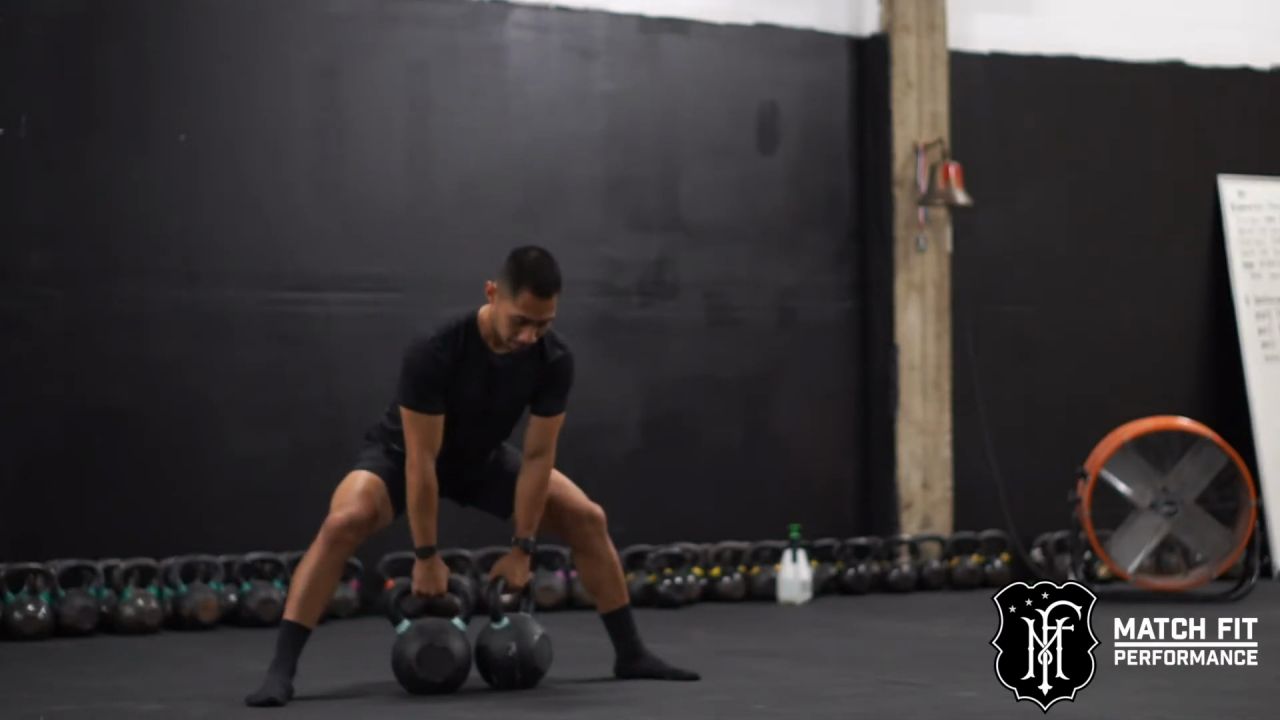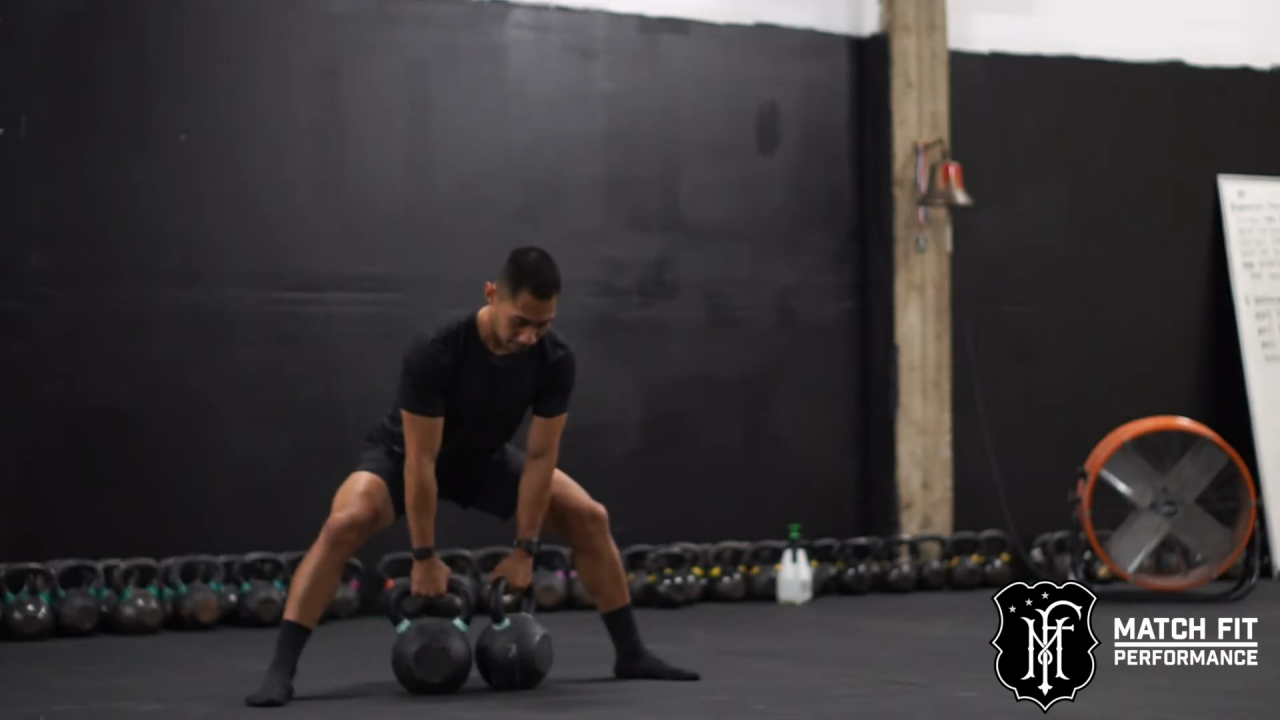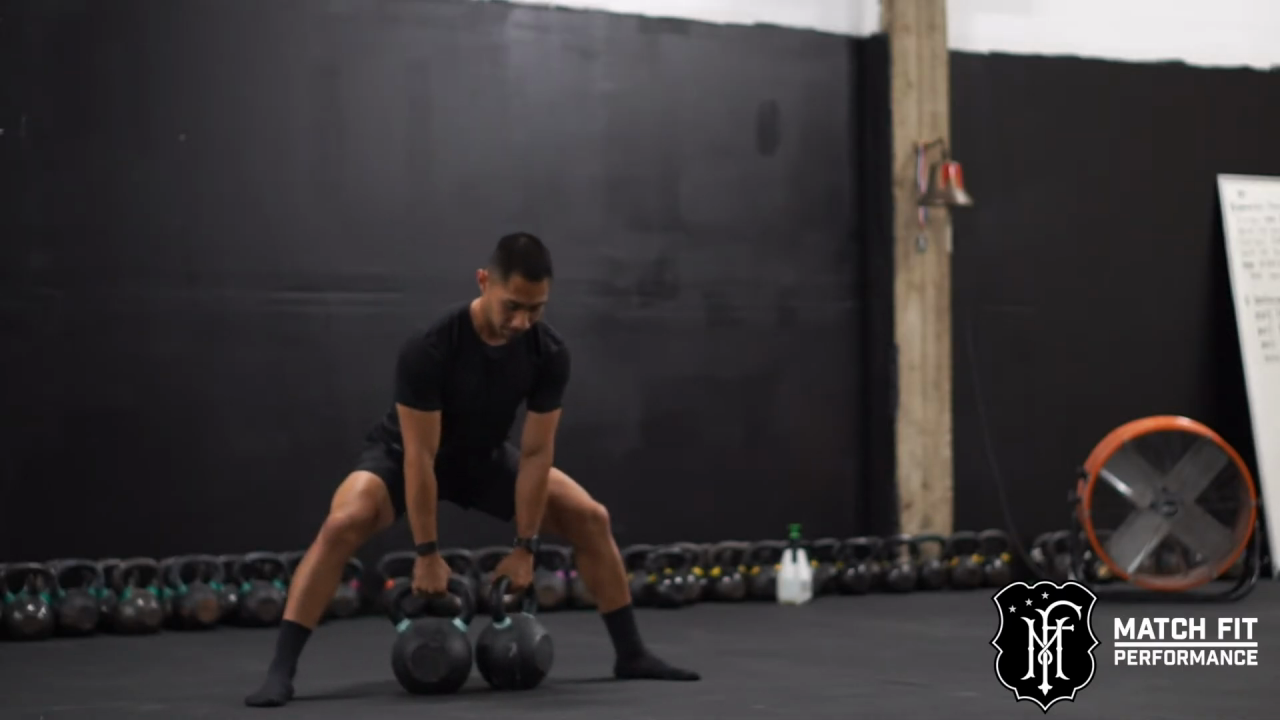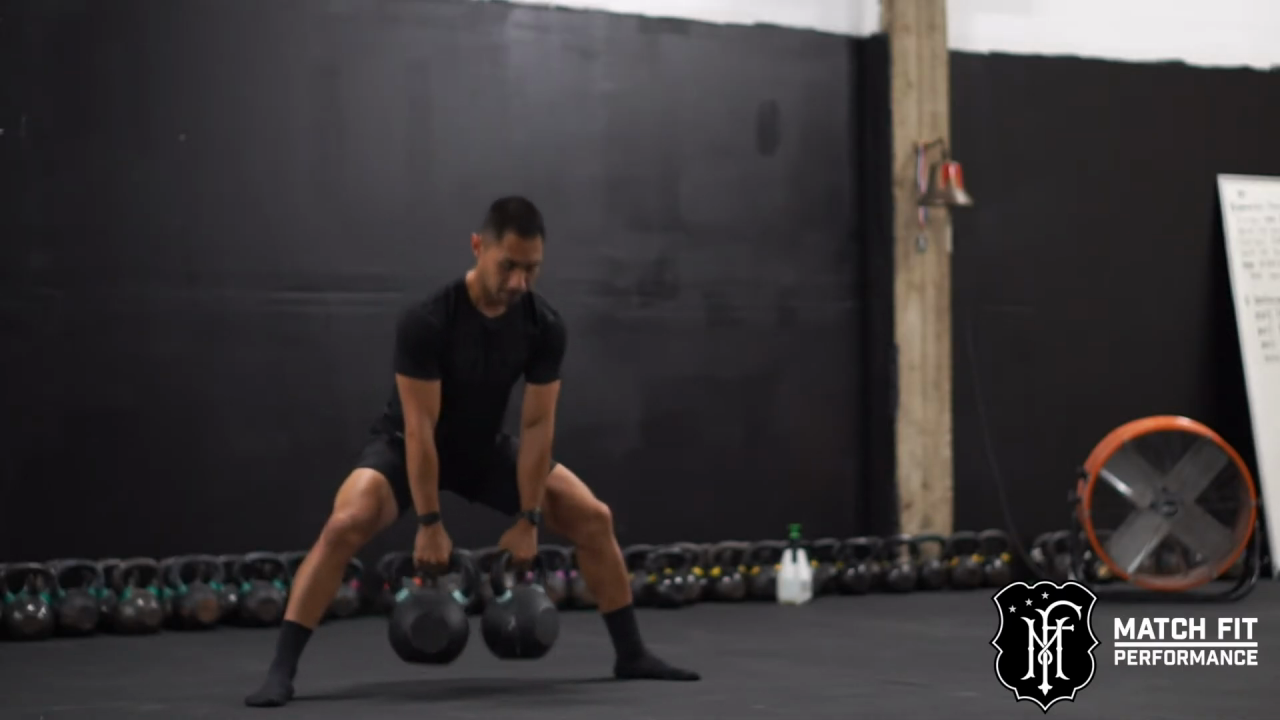
dt=0.3s
person 1, frame 1
left shoulder: (555, 359)
right shoulder: (433, 352)
left elbow: (538, 456)
right elbow: (421, 461)
left wrist: (521, 551)
right wrist: (427, 557)
left hip: (483, 457)
right hip: (401, 453)
left knee: (587, 519)
right knee: (343, 524)
left ankle: (631, 654)
right ankle: (281, 670)
person 1, frame 2
left shoulder: (557, 360)
right shoulder: (433, 353)
left elbow: (541, 457)
right elbow: (420, 462)
left wrist: (524, 550)
right wrist: (425, 558)
left hip: (485, 458)
right hip: (403, 454)
left knee: (590, 518)
right knee: (345, 524)
left ankle: (631, 654)
right ankle: (281, 670)
person 1, frame 3
left shoulder: (550, 354)
right shoulder: (428, 349)
left elbow: (536, 453)
right elbow: (420, 458)
left wrist: (524, 549)
right wrist: (428, 554)
left hip: (484, 457)
right hip: (402, 454)
left knee: (592, 519)
right knee: (343, 526)
left ankle: (631, 653)
right ankle: (281, 670)
person 1, frame 4
left shoulder: (545, 326)
right shoulder: (427, 320)
left elbow: (537, 424)
right elbow: (421, 427)
left wrist: (528, 521)
right wrist: (430, 525)
left hip: (485, 448)
right hip: (406, 444)
left knee: (592, 518)
right knee: (345, 526)
left ankle: (632, 654)
right ankle: (281, 670)
